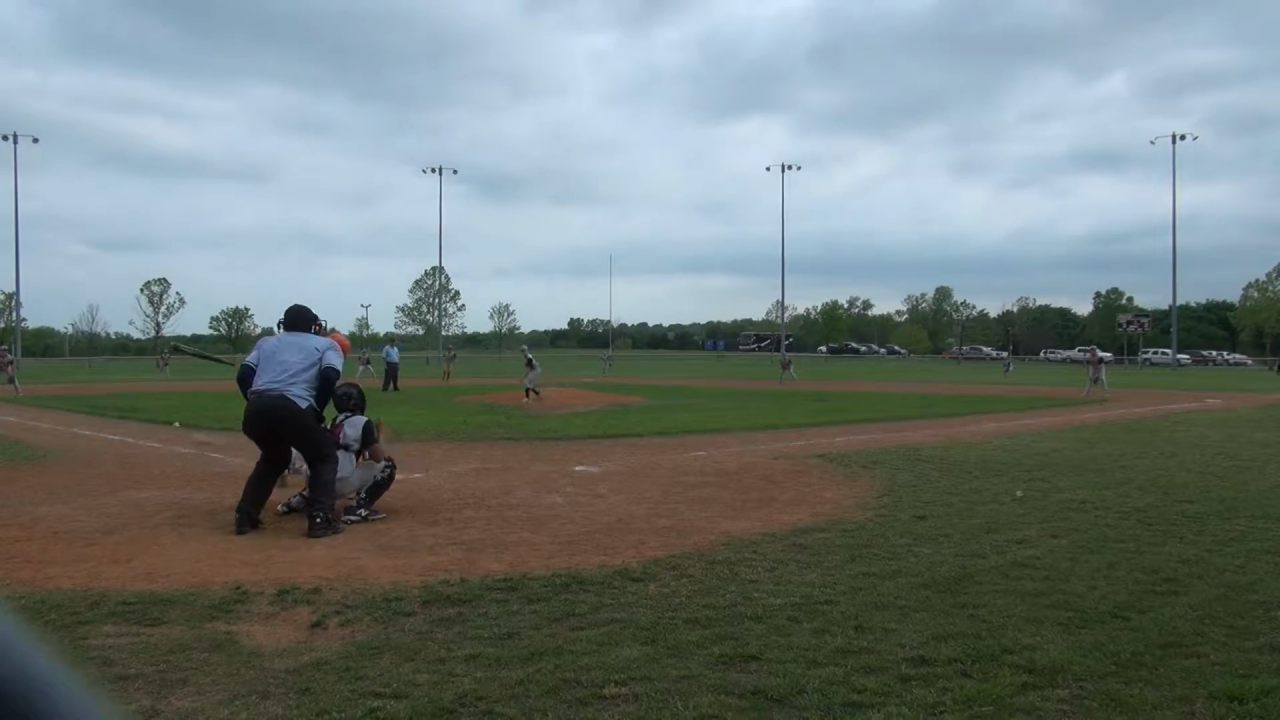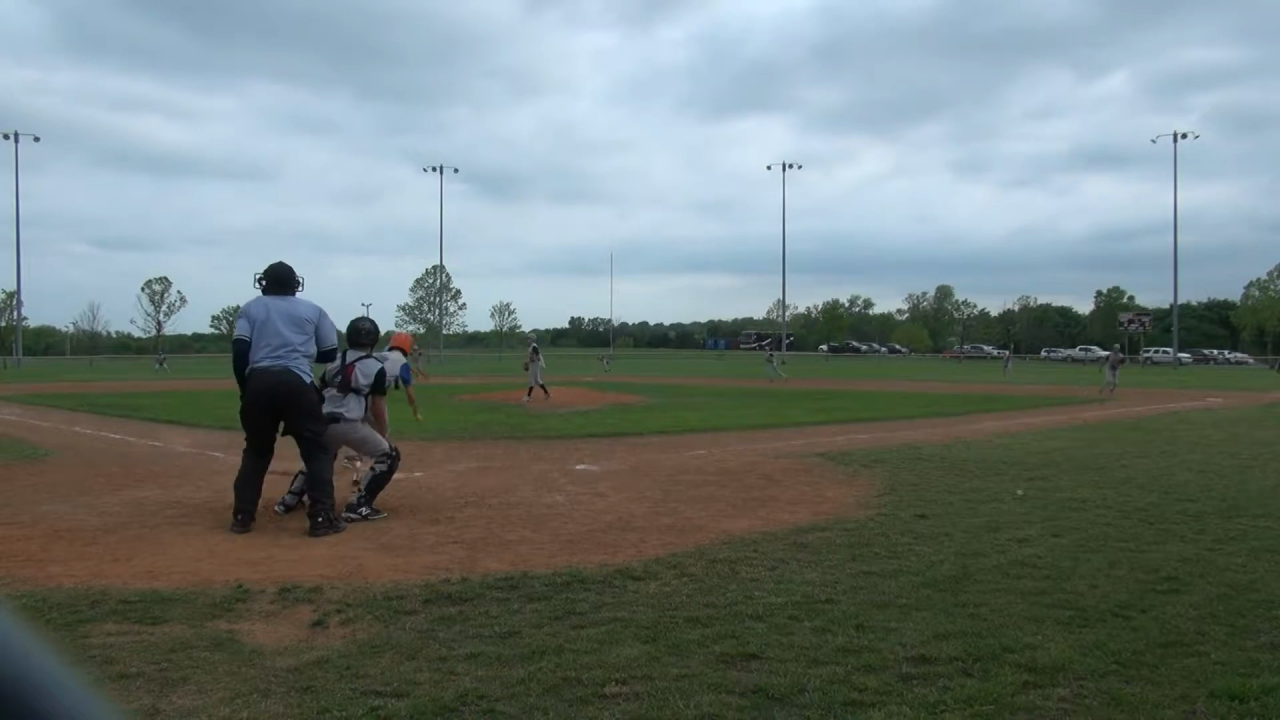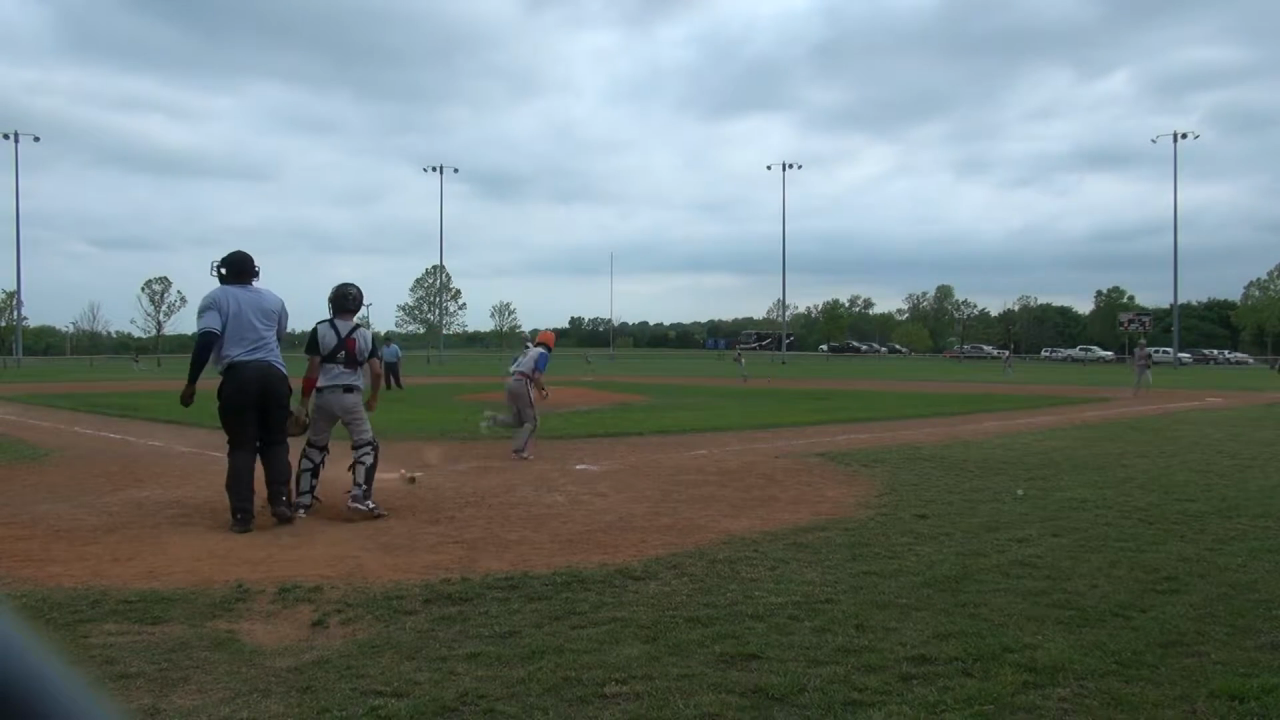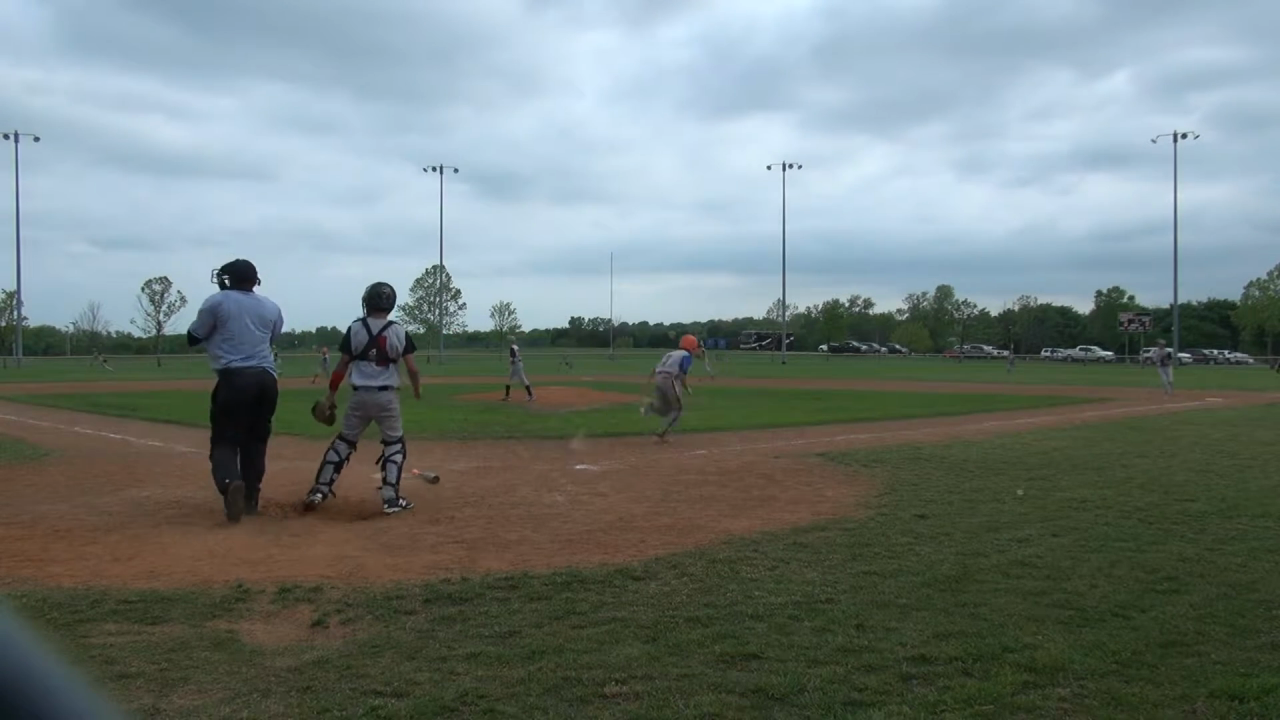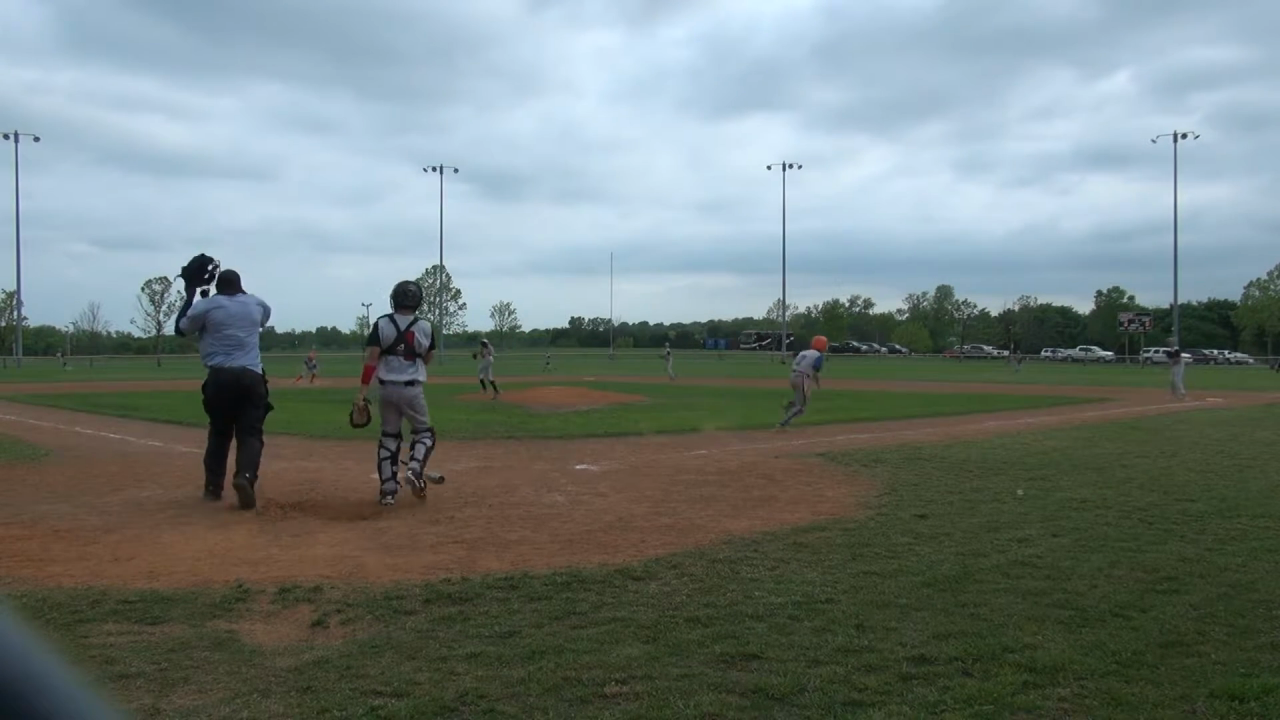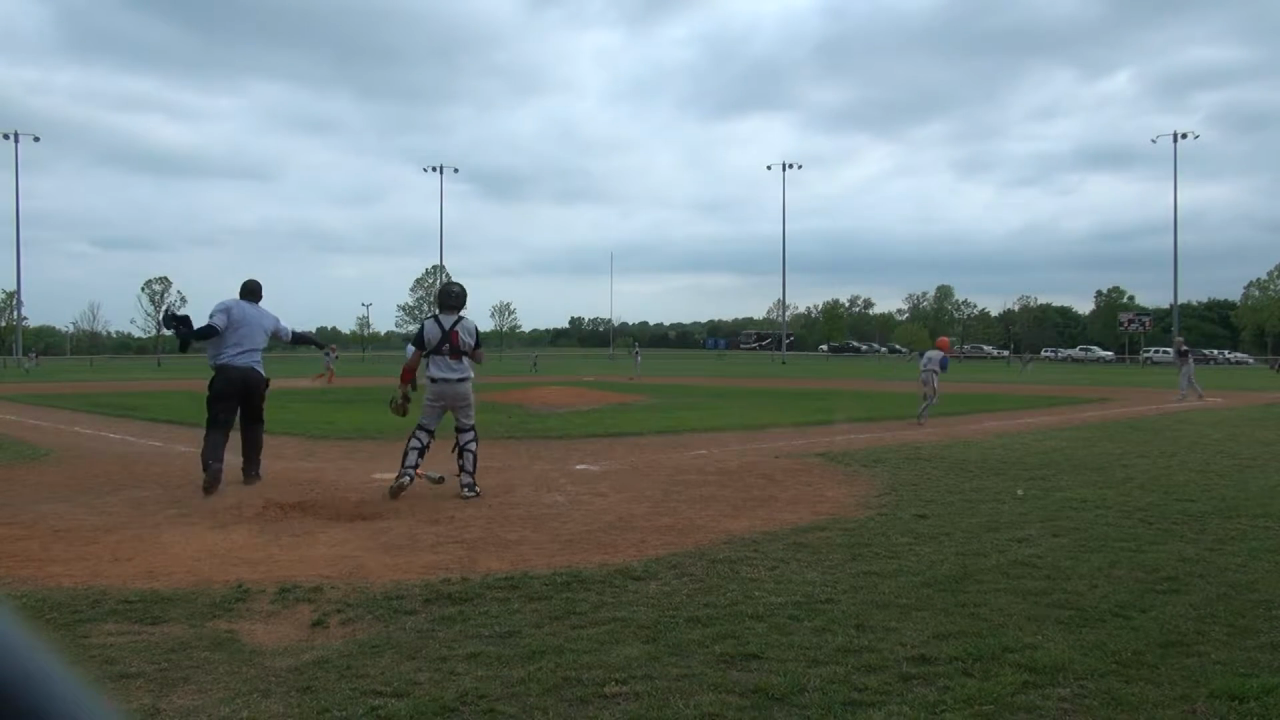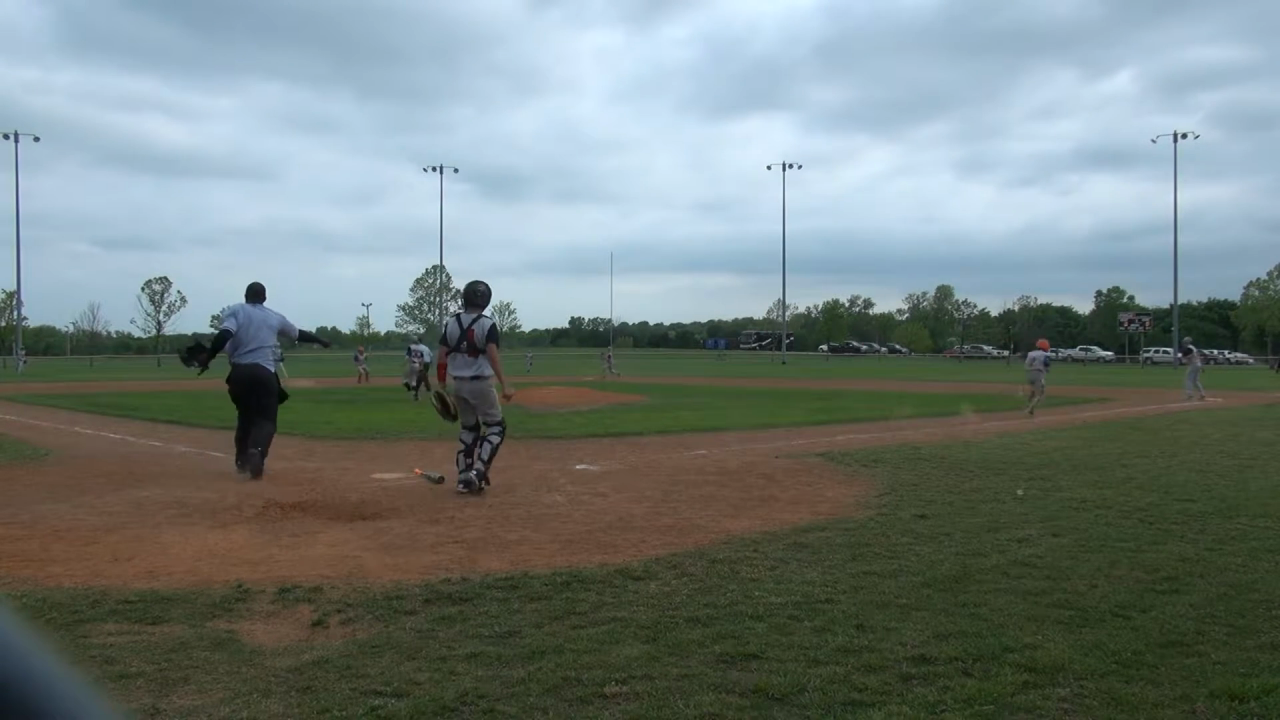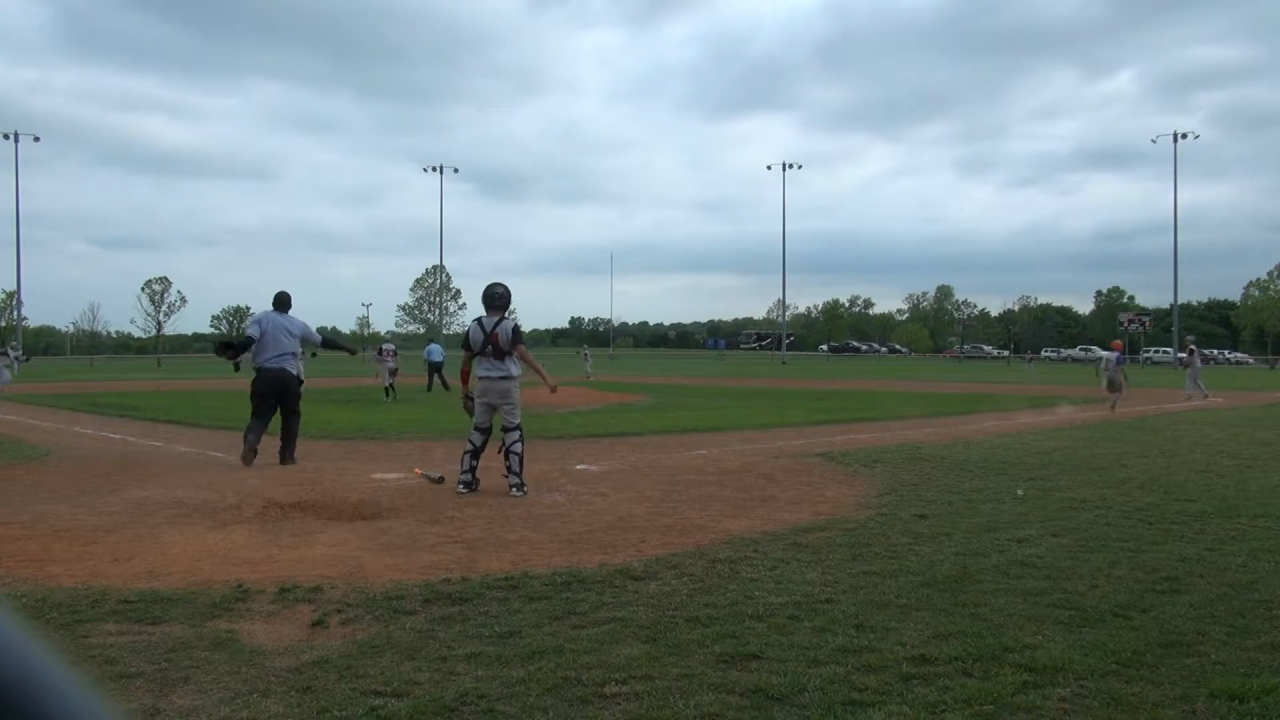
dt=0.5s
person 1, frame 1
left shoulder: (266, 342)
right shoulder: (327, 344)
left elbow: (244, 376)
right elbow: (329, 376)
right wrist: (317, 412)
left hip: (256, 409)
right hip: (294, 408)
left knee: (273, 458)
right knee: (324, 458)
left ankle: (245, 517)
right ankle: (320, 519)
person 1, frame 2
left shoulder: (250, 308)
right shoulder: (313, 310)
left elbow: (240, 350)
right elbow: (329, 354)
left wrist: (245, 388)
left hip: (258, 383)
right hip: (297, 383)
left knee: (256, 450)
right knee: (316, 450)
left ankle: (243, 516)
right ankle: (322, 517)
person 1, frame 3
left shoulder: (215, 298)
right shoulder: (273, 299)
left elbow: (207, 340)
left wrist: (191, 383)
left hip: (239, 377)
right hip: (274, 375)
left knee: (242, 446)
right knee: (275, 442)
left ankle: (242, 515)
right ankle: (280, 502)
person 1, frame 4
left shoulder: (217, 302)
right shoulder: (271, 307)
left elbow: (193, 338)
left hip: (234, 380)
right hip: (266, 379)
left knee: (225, 442)
right knee: (256, 442)
left ankle: (232, 484)
right ankle: (249, 498)
person 1, frame 5
left shoulder: (205, 306)
right shoulder: (256, 304)
left elbow: (179, 330)
left wrist: (190, 296)
left hip: (220, 377)
right hip: (251, 377)
left knee: (218, 432)
right knee: (250, 434)
left ankle: (213, 487)
right ankle: (245, 479)
person 1, frame 6
left shoulder: (227, 306)
right shoulder: (269, 318)
left elbow: (213, 330)
right elbow: (291, 336)
left wrist: (187, 334)
right wrist: (315, 341)
left hip: (227, 374)
right hip: (254, 375)
left knee: (218, 425)
right knee: (253, 423)
left ankle: (213, 465)
right ankle: (251, 471)
person 1, frame 7
left shoulder: (234, 311)
right shoulder: (275, 316)
left elbow: (224, 335)
right elbow: (298, 334)
left wrist: (207, 358)
right wrist: (320, 341)
left hip: (239, 371)
right hip: (264, 372)
left knee: (246, 416)
right knee: (265, 418)
left ankle: (242, 461)
right ankle: (255, 455)
person 1, frame 8
left shoulder: (260, 318)
right shoulder: (298, 325)
left elbow: (248, 341)
right elbow: (322, 341)
left wrist: (234, 354)
right wrist: (345, 348)
left hip: (264, 375)
right hip: (288, 375)
left knee: (260, 415)
right knee: (291, 415)
left ankle: (250, 441)
right ankle: (287, 455)
person 2, frame 1
left shoulder: (332, 424)
right shoulder: (363, 422)
right elbow: (378, 456)
right wrist: (377, 439)
right hip: (340, 485)
right knee: (386, 466)
left ankle: (297, 502)
right ankle: (359, 508)
person 2, frame 2
left shoulder: (336, 361)
right shoulder: (376, 368)
right elbow: (378, 408)
right wrist: (383, 434)
right hip: (347, 424)
right knee: (388, 455)
left ankle: (290, 500)
right ankle: (359, 506)
person 2, frame 3
left shoulder: (320, 330)
right shoulder: (365, 335)
left elbow: (312, 369)
right elbow: (377, 371)
left wrist: (303, 403)
right wrist: (373, 398)
left hip: (324, 397)
right hip: (351, 397)
left knee: (314, 448)
right knee: (366, 446)
left ankle: (302, 501)
right ankle: (360, 496)
person 2, frame 4
left shoulder: (354, 329)
right shoulder: (399, 332)
left elbow: (342, 365)
right elbow: (412, 367)
left wrist: (331, 395)
right wrist: (416, 388)
left hip: (359, 395)
right hip: (386, 396)
left knee: (343, 442)
right knee: (394, 444)
left ankle: (319, 490)
right ankle: (391, 498)
person 2, frame 5
left shoulder: (381, 324)
right shoulder: (425, 327)
left elbow: (371, 359)
right elbow: (427, 359)
left wrist: (363, 390)
left hip: (387, 388)
right hip: (412, 389)
left knee: (389, 437)
right knee: (424, 433)
left ankle: (387, 490)
right ankle: (414, 469)
person 2, frame 6
left shoulder: (427, 325)
right shoulder: (470, 326)
left elbow: (414, 360)
right elbow: (479, 358)
left wrist: (403, 386)
left hip: (436, 387)
right hip: (462, 387)
left knee: (423, 431)
right knee: (466, 433)
left ankle: (406, 474)
right ankle: (468, 484)
person 2, frame 7
left shoulder: (451, 323)
right shoulder: (488, 324)
left elbow: (441, 356)
right elbow: (493, 356)
left wrist: (441, 385)
right wrist: (505, 385)
left hip: (459, 384)
right hip: (482, 383)
left knee: (468, 429)
right knee: (495, 425)
left ankle: (464, 480)
right ankle: (478, 471)
person 2, frame 8
left shoulder: (474, 327)
right shoulder: (510, 326)
left elbow: (467, 360)
right elbow: (523, 354)
left wrist: (465, 388)
right wrist: (546, 378)
left hip: (483, 385)
right hip: (507, 385)
left knee: (479, 431)
right knee: (512, 432)
left ankle: (465, 480)
right ankle: (516, 483)
